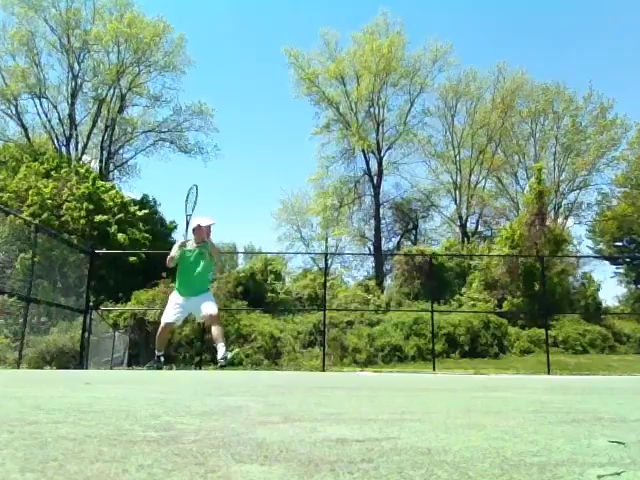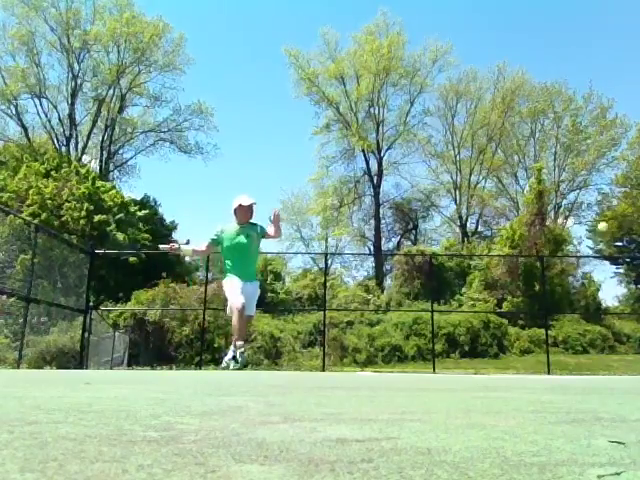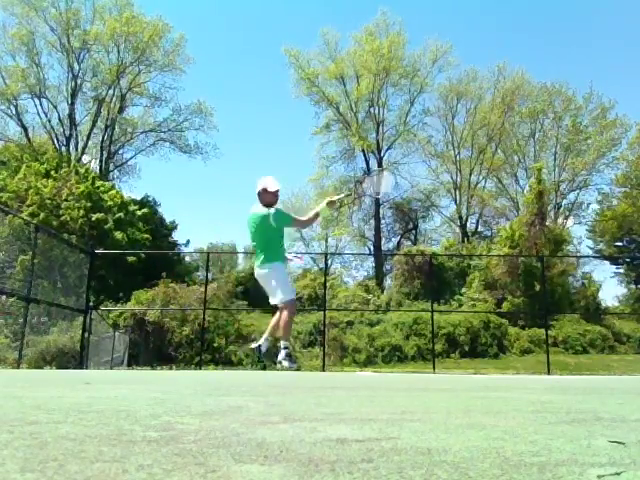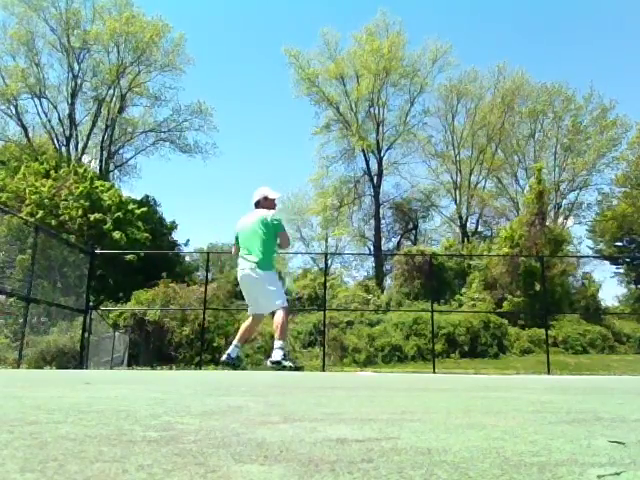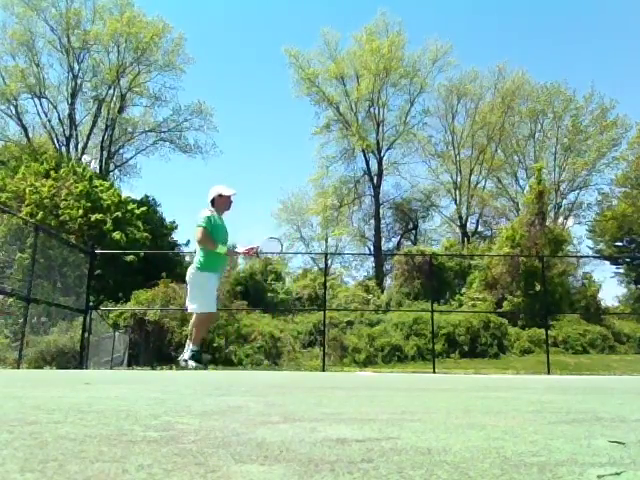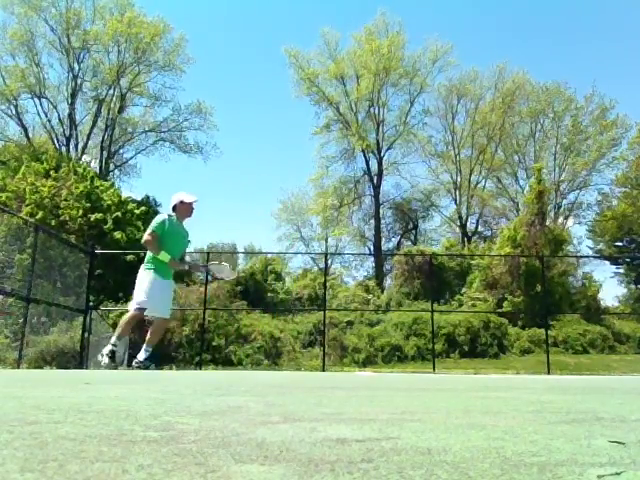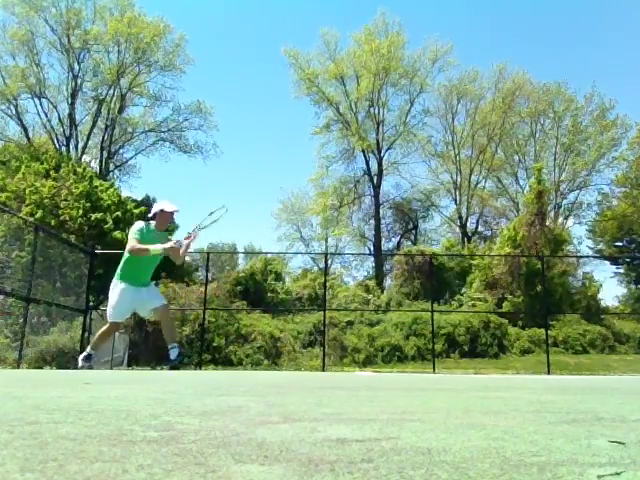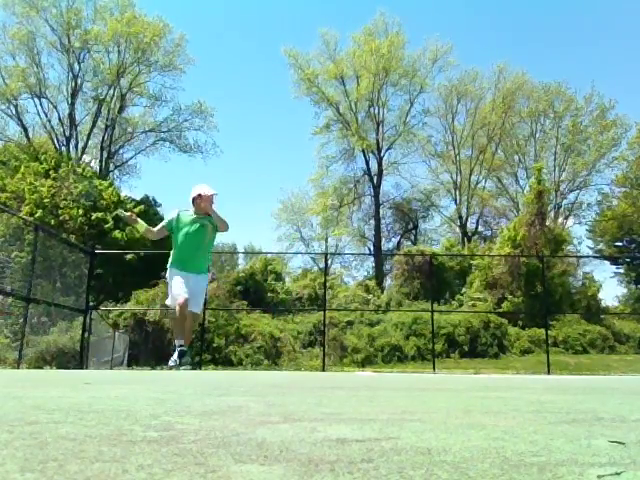
dt=0.5s
person 1, frame 1
left shoulder: (212, 248)
right shoulder: (184, 246)
left elbow: (216, 255)
right elbow: (169, 263)
left wrist: (207, 240)
right wrist: (178, 249)
left hip: (203, 295)
right hip: (180, 295)
left knee: (213, 317)
right knee: (165, 326)
left ankle: (222, 355)
right ankle: (158, 357)
person 1, frame 2
left shoulder: (257, 229)
right shoulder: (223, 232)
left elbow: (275, 234)
right elbow: (204, 251)
left wrist: (276, 223)
right wrist: (181, 248)
left hip: (252, 282)
right hip: (233, 279)
left knee: (246, 319)
right knee: (238, 307)
left ankle: (230, 356)
right ankle: (239, 351)
person 1, frame 3
left shoulder: (256, 213)
right shoulder: (272, 213)
right elbow: (304, 223)
left wrist: (286, 248)
right wrist: (322, 207)
left hip: (267, 266)
right hip: (271, 267)
left knee: (286, 308)
right knee: (288, 306)
left ankle: (263, 343)
right ankle: (284, 353)
person 1, frame 4
left shoulder: (242, 222)
right shoulder: (272, 216)
left elbow: (235, 252)
right elbow: (286, 243)
right wrist: (274, 246)
left hip: (244, 271)
right hip: (262, 271)
left knee: (257, 316)
right knee: (281, 309)
left ankle: (232, 353)
right ankle: (278, 354)
person 1, frame 5
left shoulder: (220, 222)
right shoulder: (207, 215)
right elbow: (201, 238)
left wrist: (241, 252)
right wrist: (226, 250)
left hip: (212, 273)
right hip: (203, 272)
left knee: (204, 315)
right knee: (207, 315)
left ankle: (191, 352)
right ankle: (190, 355)
person 1, frame 6
left shoulder: (184, 233)
right shoulder: (163, 219)
right elbow: (147, 240)
left wrist: (190, 265)
right wrist: (168, 259)
left hip: (167, 280)
right hip: (150, 273)
left knee: (162, 321)
right knee: (137, 312)
left ankle: (141, 358)
right ankle: (110, 349)
person 1, frame 7
left shoulder: (167, 239)
right shoulder: (140, 227)
left elbow: (179, 259)
right elbow: (132, 249)
left wrist: (188, 242)
right wrist: (162, 248)
left hip: (146, 286)
right hip: (124, 285)
left knee: (164, 312)
right knee: (114, 325)
left ankle: (174, 356)
right ankle: (87, 355)
person 1, frame 8
left shoulder: (213, 221)
right shoulder: (178, 217)
left elbow: (225, 228)
right elbow: (153, 234)
left wrist: (211, 210)
right wrist: (136, 221)
left hip: (200, 276)
right hip: (178, 272)
left knee: (194, 317)
right knee: (183, 303)
left ankle: (176, 356)
right ankle: (180, 349)
